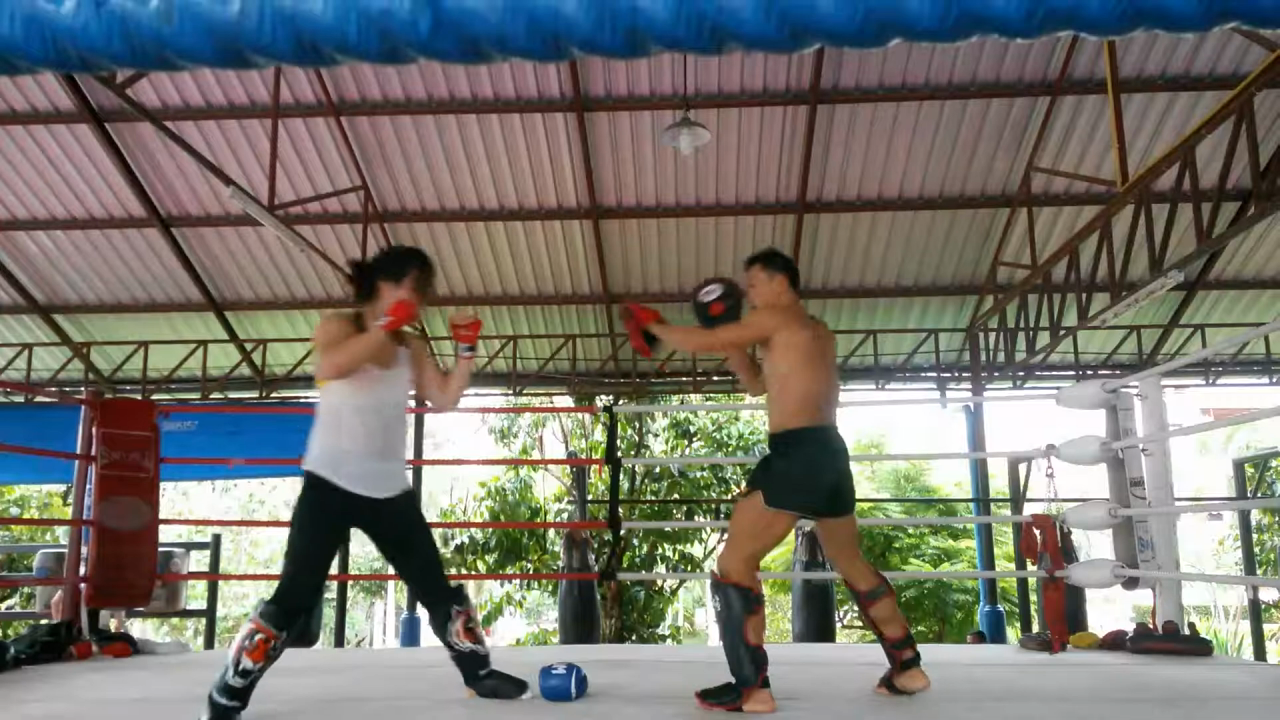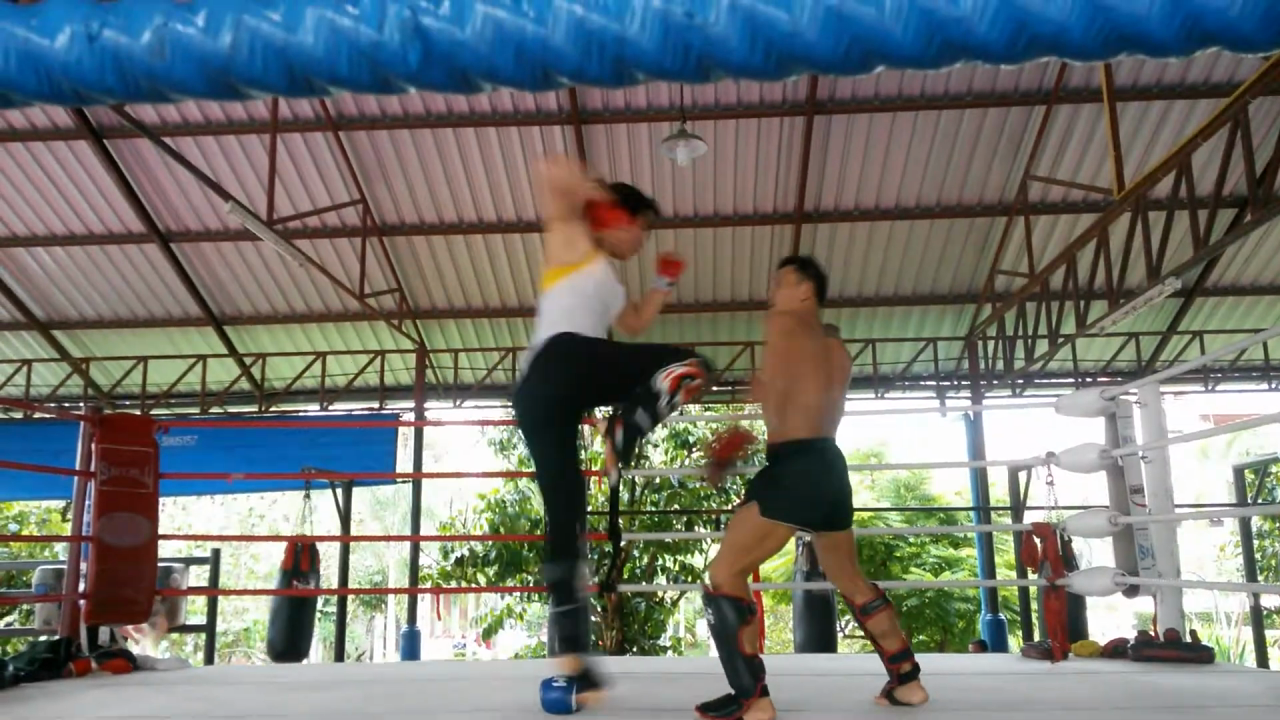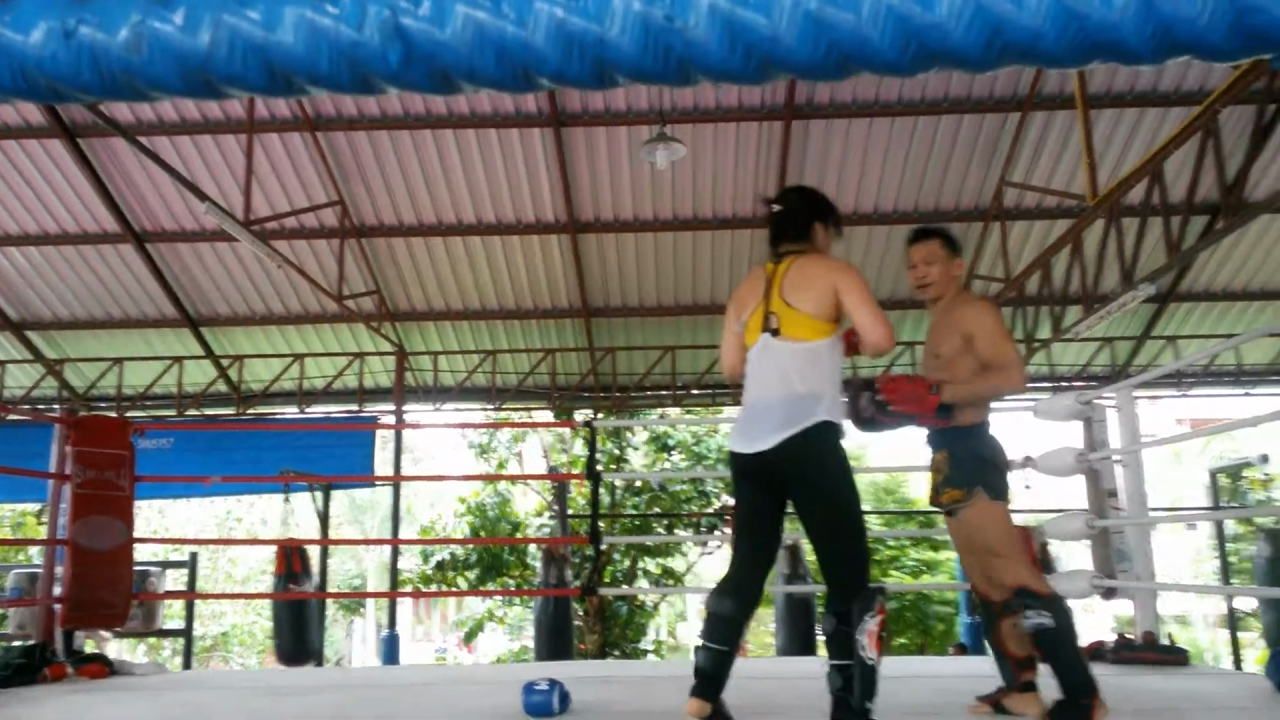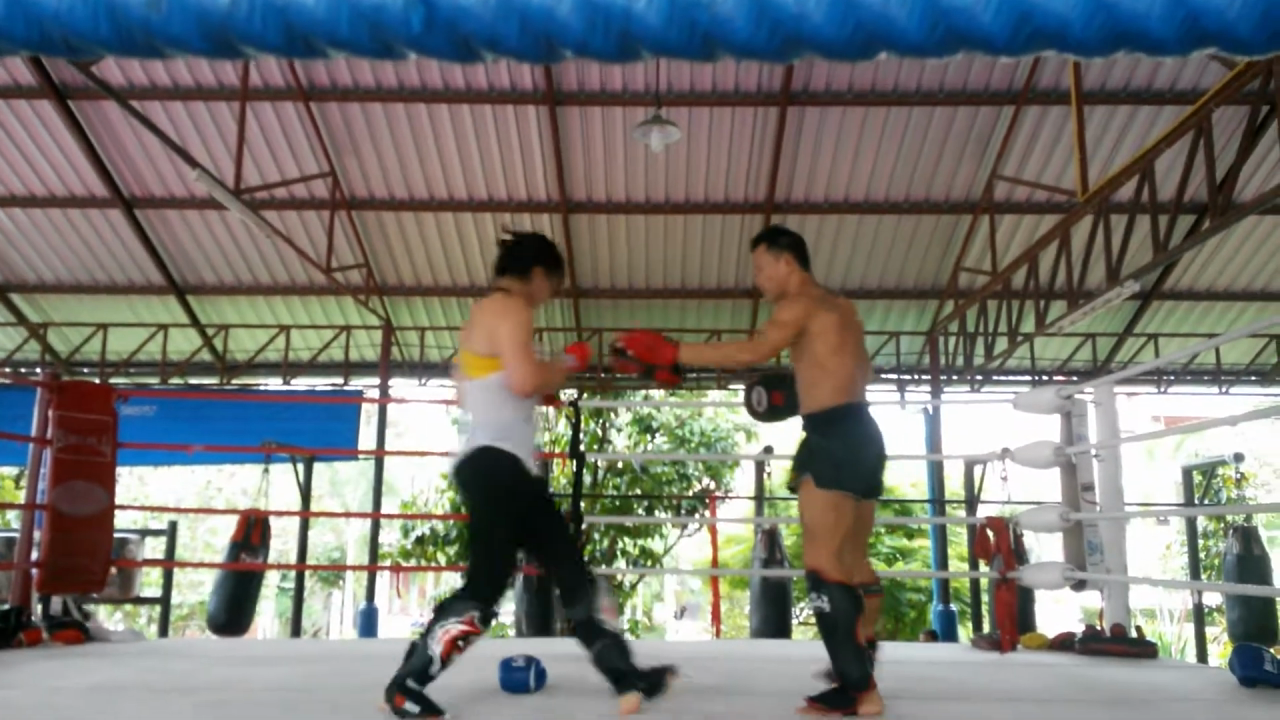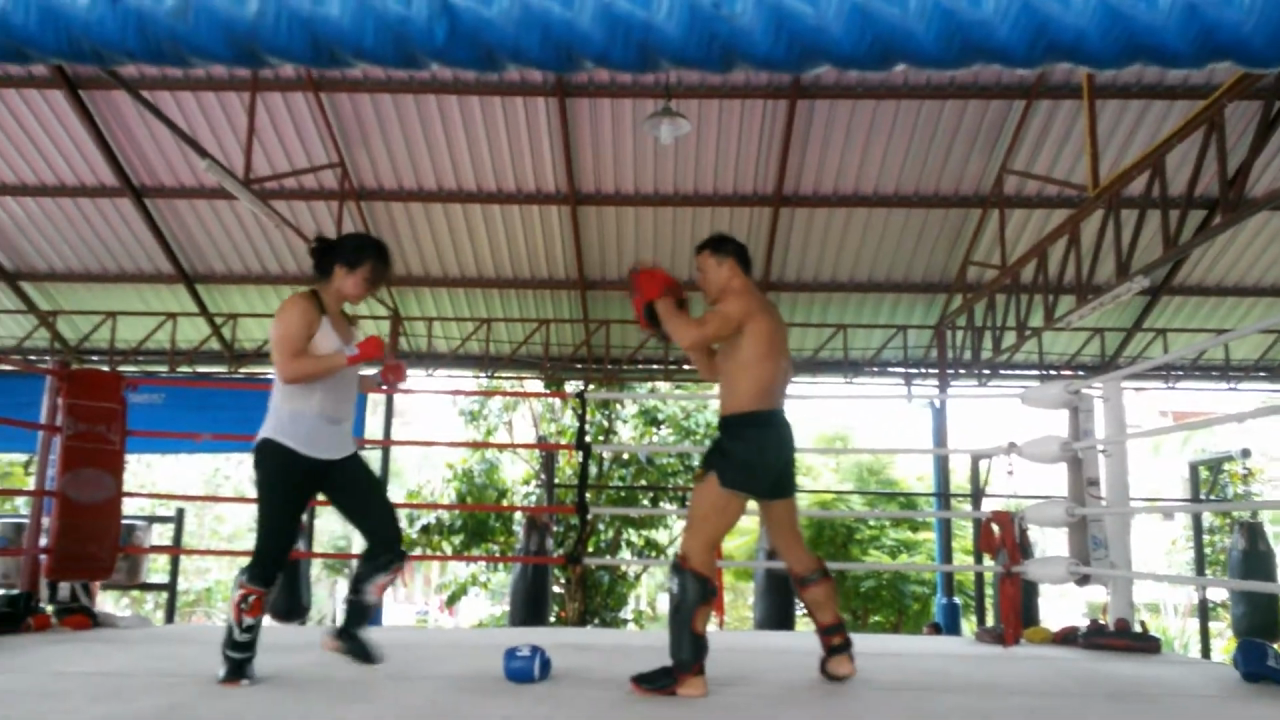
dt=1s
person 1, frame 1
left shoulder: (410, 346)
right shoulder: (337, 326)
left elbow: (446, 397)
right elbow: (329, 367)
left wrist: (465, 348)
right wrist: (384, 326)
left hip: (389, 492)
right hip: (328, 486)
left knee: (436, 590)
right knee: (294, 598)
left ankle: (478, 672)
person 1, frame 2
left shoulder: (603, 269)
right shoulder: (572, 232)
left elbow: (633, 323)
right elbow: (552, 172)
left wrist: (662, 283)
right wrist: (602, 201)
left hip: (537, 390)
right hip: (566, 359)
left knee: (564, 525)
right knee: (689, 366)
left ankle: (572, 650)
right ankle: (622, 436)
person 1, frame 3
left shoulder: (748, 287)
right shoulder: (834, 272)
right elbow: (881, 339)
right wrist: (848, 341)
left hip: (750, 445)
right hip: (807, 438)
left knee: (747, 569)
right knee: (849, 579)
person 1, frame 4
left shoulder: (479, 317)
right shoulder: (511, 307)
left elbow: (466, 393)
right elbow: (527, 380)
left wrist: (551, 375)
right wrist: (568, 365)
left hip: (502, 464)
right hip: (494, 462)
left knee: (572, 572)
right knee: (484, 587)
left ankle: (627, 678)
person 1, frame 5
left shoulder: (346, 323)
right shoulder: (300, 308)
right elbow: (288, 368)
left wrist: (382, 377)
right wrist: (352, 356)
left hip: (339, 456)
right hip: (286, 449)
left knee: (388, 538)
right knee: (271, 556)
left ankle: (349, 628)
right ankle: (236, 658)
person 2, frame 1
left shoulder: (775, 317)
right shoulder: (820, 332)
left elbow: (705, 343)
left wrist: (652, 325)
right wrist: (728, 332)
left hip: (796, 455)
right hip: (830, 453)
left knee: (734, 563)
right knee: (852, 564)
left ankle: (751, 686)
right ankle: (907, 667)
person 2, frame 2
left shoulder: (786, 325)
right shoulder: (834, 348)
left elbow: (773, 380)
left hip: (792, 469)
right hip: (828, 467)
left knee: (724, 574)
right knee: (849, 578)
right ankle: (906, 679)
person 2, frame 3
left shoulder: (975, 312)
right shoulder: (940, 325)
left elbow: (1012, 376)
left wrist: (937, 393)
right wrist: (912, 401)
left hip: (969, 454)
right hip: (951, 457)
left knee: (1014, 573)
right knee: (985, 581)
person 2, frame 4
left shoulder: (802, 307)
right shoulder: (841, 309)
left elbow: (754, 352)
left wrist: (670, 354)
right wrist: (801, 392)
left hip: (835, 439)
right hip: (857, 434)
left knee: (823, 562)
right knee: (851, 558)
right ankle: (856, 669)
person 2, frame 5
left shoulder: (740, 302)
right shoulder: (765, 313)
left elbow: (692, 336)
right elbow: (713, 363)
left wrist: (661, 302)
right wrist: (671, 313)
left hip: (745, 437)
right hip: (774, 436)
left knee: (695, 548)
right knee: (792, 548)
left ankle: (688, 671)
right ankle: (838, 652)
